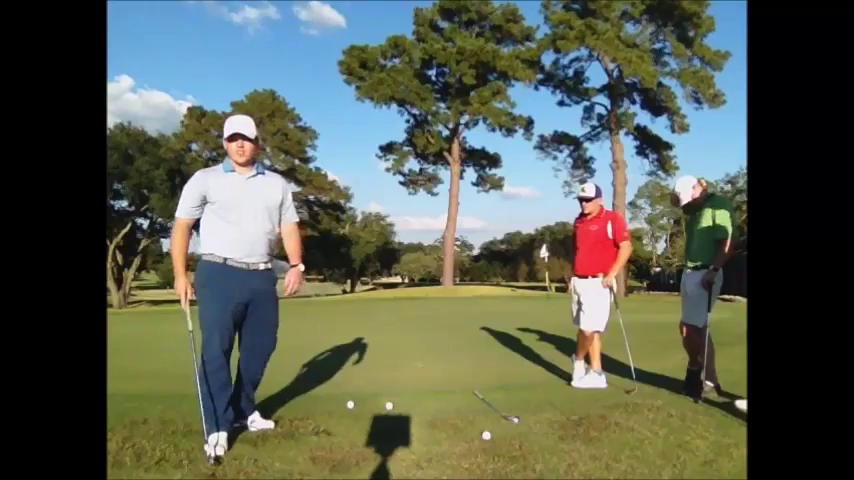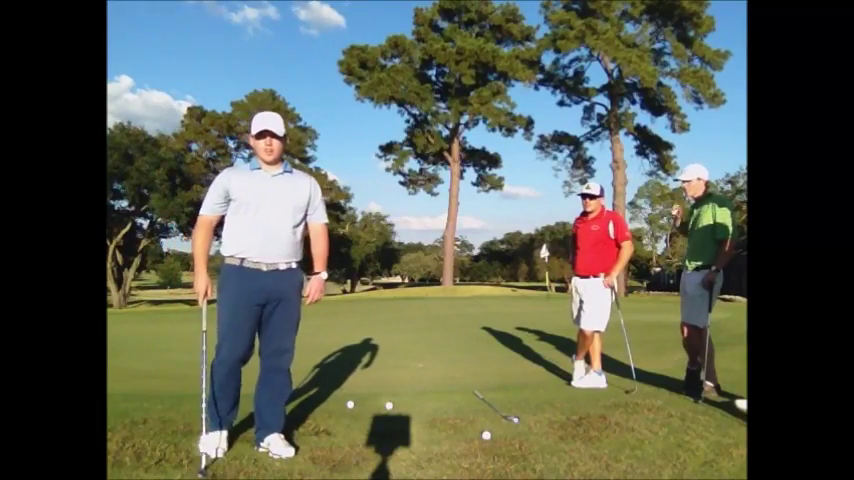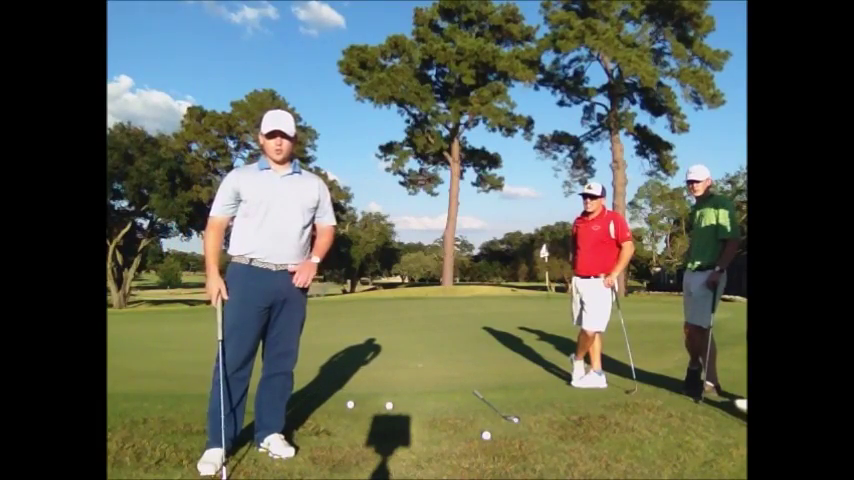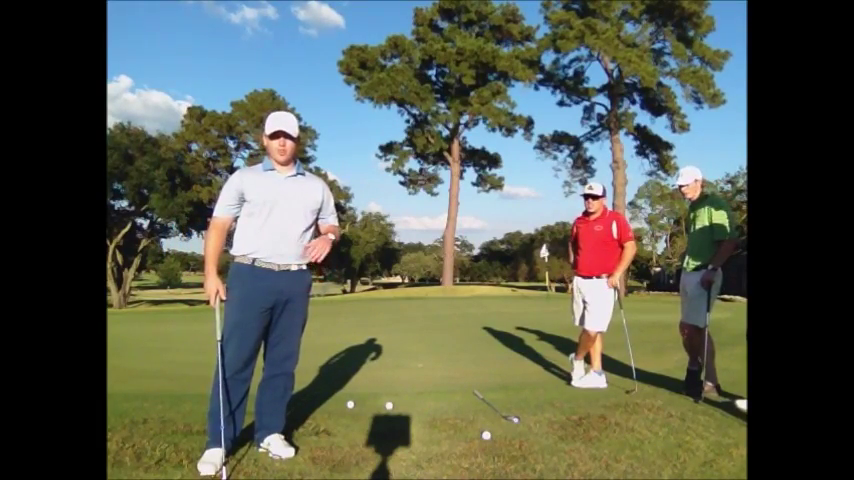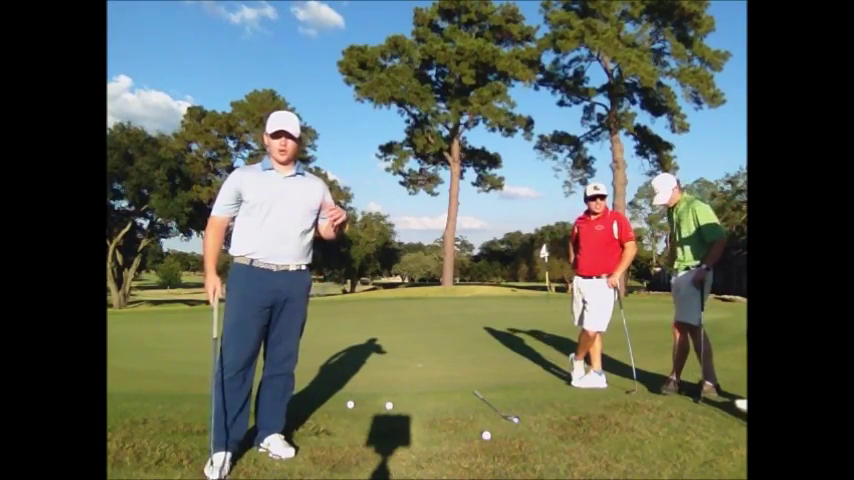
dt=1s
person 1, frame 1
left shoulder: (277, 184)
right shoulder: (205, 179)
left elbow: (289, 227)
right elbow: (182, 226)
left wrist: (296, 265)
right wrist: (181, 274)
left hip: (262, 276)
right hip: (219, 274)
left knee: (260, 347)
right knee: (215, 352)
left ankle: (243, 408)
right ankle: (218, 427)
person 1, frame 2
left shoulder: (306, 183)
right shoulder: (230, 178)
left elbow: (318, 230)
right elbow: (205, 223)
left wrist: (319, 274)
right wrist: (200, 270)
left hip: (286, 279)
right hip: (241, 276)
left knee: (278, 358)
right knee: (230, 355)
left ankle: (269, 432)
right ankle: (218, 426)
person 1, frame 3
left shoulder: (314, 184)
right shoulder: (239, 178)
left elbow: (326, 228)
right elbow: (216, 225)
left wrist: (314, 260)
right wrist: (213, 273)
left hip: (292, 281)
right hip: (247, 275)
left knee: (281, 361)
right knee: (233, 359)
left ankle: (270, 432)
right ankle: (217, 443)
person 1, frame 4
left shoulder: (317, 186)
right shoulder: (244, 179)
left elbow: (331, 226)
right elbow: (218, 225)
left wrist: (329, 237)
right wrist: (211, 273)
left hip: (295, 281)
right hip: (250, 275)
left knee: (282, 361)
right knee: (235, 360)
left ankle: (270, 432)
right ankle: (218, 442)
person 1, frame 5
left shoulder: (316, 186)
right shoulder: (242, 178)
left elbow: (326, 231)
right elbow: (216, 225)
left wrist: (338, 221)
right wrist: (210, 272)
left hip: (295, 281)
right hip: (249, 276)
left knee: (282, 360)
right knee: (235, 360)
left ankle: (270, 432)
right ankle: (223, 445)
person 2, frame 1
left shoulder: (719, 204)
right shoulder: (694, 206)
left elbow: (726, 243)
right elbow: (674, 201)
left wrist: (713, 270)
right wrist: (682, 189)
left hip: (705, 274)
right hip: (689, 272)
left knee: (691, 327)
right knee: (693, 327)
left ankle: (702, 374)
right ankle: (702, 375)
person 2, frame 2
left shoulder: (719, 204)
right shoulder: (695, 207)
left elbow: (729, 243)
left wrist: (714, 271)
right wrist: (678, 219)
left hip: (705, 274)
right hip: (688, 273)
left knee: (691, 327)
right knee: (695, 328)
left ankle: (701, 374)
right ankle: (706, 379)
person 2, frame 3
left shoulder: (721, 204)
right shoulder: (695, 209)
left elbow: (733, 242)
left wrist: (718, 270)
right wrist: (688, 261)
left hip: (708, 274)
right hip: (691, 273)
left knee: (694, 327)
right knee: (699, 328)
left ankle: (695, 368)
right ankle: (709, 380)
person 2, frame 4
left shoulder: (715, 205)
right shoulder: (692, 208)
left elbow: (729, 242)
left wrist: (711, 269)
right wrist: (685, 267)
left hip: (705, 274)
right hip: (689, 273)
left knee: (690, 327)
right knee: (695, 328)
left ankle: (701, 373)
right ankle: (703, 375)
person 2, frame 5
left shoulder: (697, 207)
right shoulder: (672, 210)
left elbow: (720, 239)
left wrist: (706, 268)
right wrist: (671, 262)
left hip: (695, 274)
right hip: (679, 273)
left knee: (682, 327)
right knee: (691, 328)
left ankle: (675, 378)
right ankle: (709, 381)
person 3, frame 1
left shoulder: (612, 219)
right shoulder: (578, 221)
left elbow: (626, 247)
left wrist: (611, 274)
right wrist: (573, 274)
left hip: (598, 283)
right hip: (579, 281)
left knee: (589, 328)
right knee: (589, 329)
left ankle: (578, 361)
right ankle: (596, 374)
person 3, frame 2
left shoulder: (613, 219)
right shoulder: (578, 222)
left elbow: (627, 247)
left wrist: (613, 274)
right wrist: (574, 274)
left hip: (599, 283)
right hip: (579, 281)
left knee: (589, 328)
right knee: (590, 329)
left ankle: (578, 361)
right ankle: (596, 374)
person 3, frame 3
left shoulder: (614, 219)
right shoulder: (578, 222)
left elbow: (628, 247)
left wrist: (614, 274)
left hip: (600, 283)
right hip: (579, 282)
left knee: (591, 329)
right knee: (590, 329)
left ankle: (577, 359)
right ankle: (596, 374)
person 3, frame 4
left shoulder: (615, 219)
right shoulder: (579, 222)
left elbow: (630, 247)
left wrist: (617, 274)
right wrist: (574, 266)
left hip: (603, 283)
right hip: (580, 282)
left knee: (593, 329)
right knee: (591, 329)
left ankle: (577, 359)
right ankle: (597, 374)
person 3, frame 5
left shoulder: (616, 219)
right shoulder: (580, 222)
left elbow: (631, 247)
right elbow: (572, 244)
left wrist: (617, 274)
right wrist: (574, 266)
left hip: (603, 283)
right hip: (581, 281)
left knee: (592, 328)
right knee: (591, 329)
left ankle: (577, 359)
right ankle: (596, 374)
